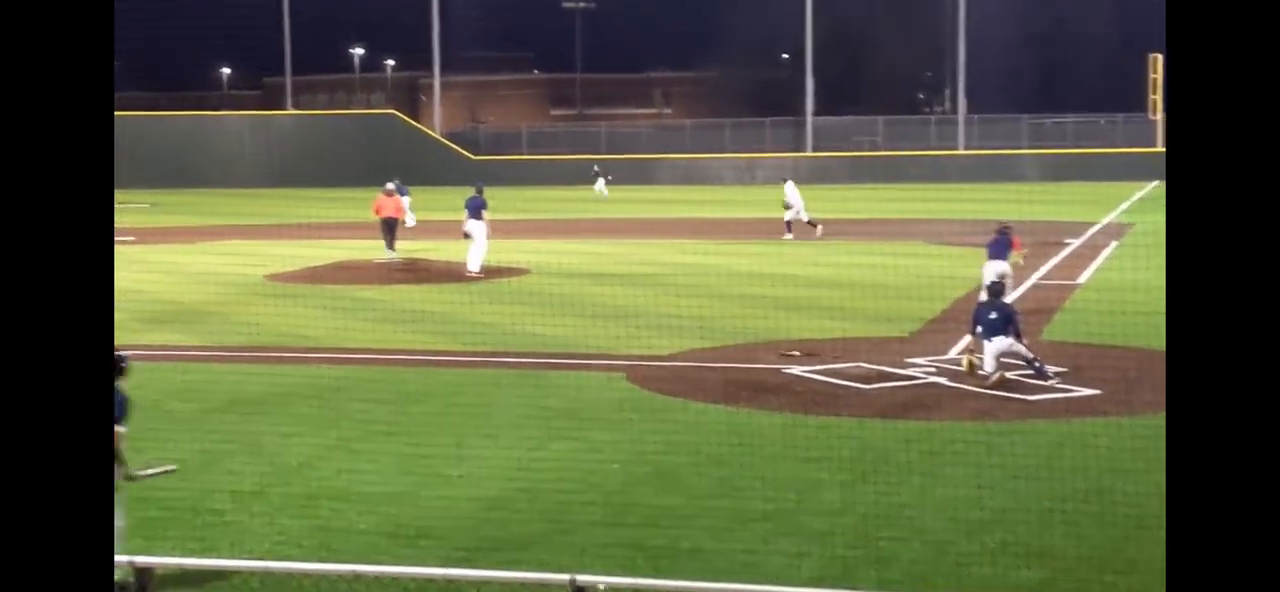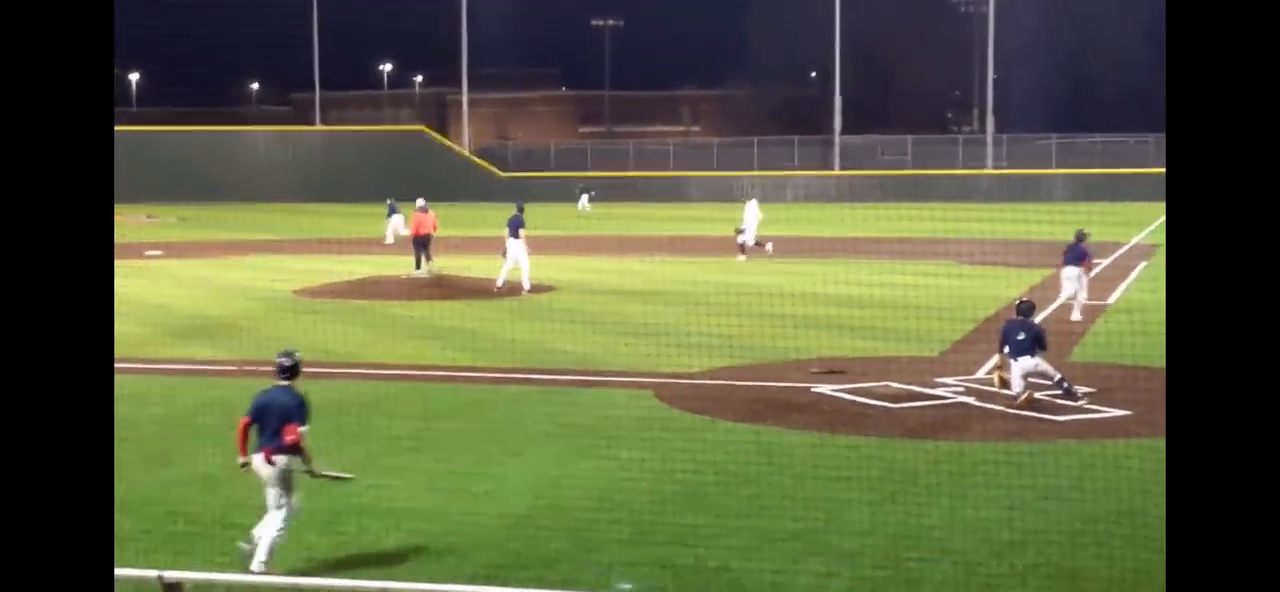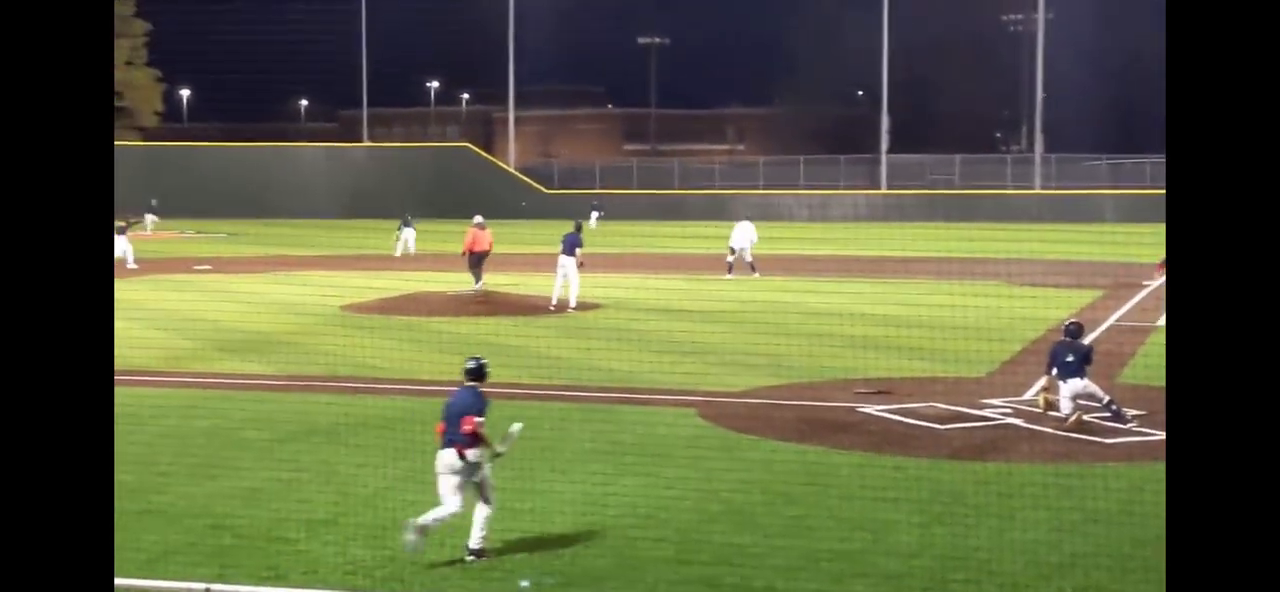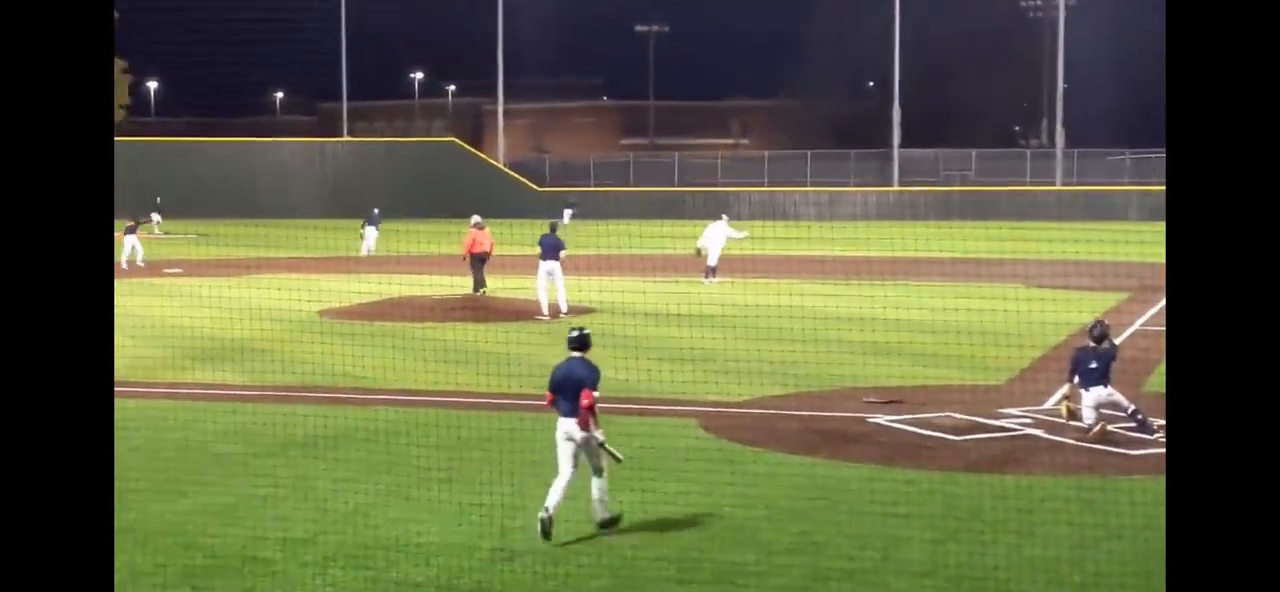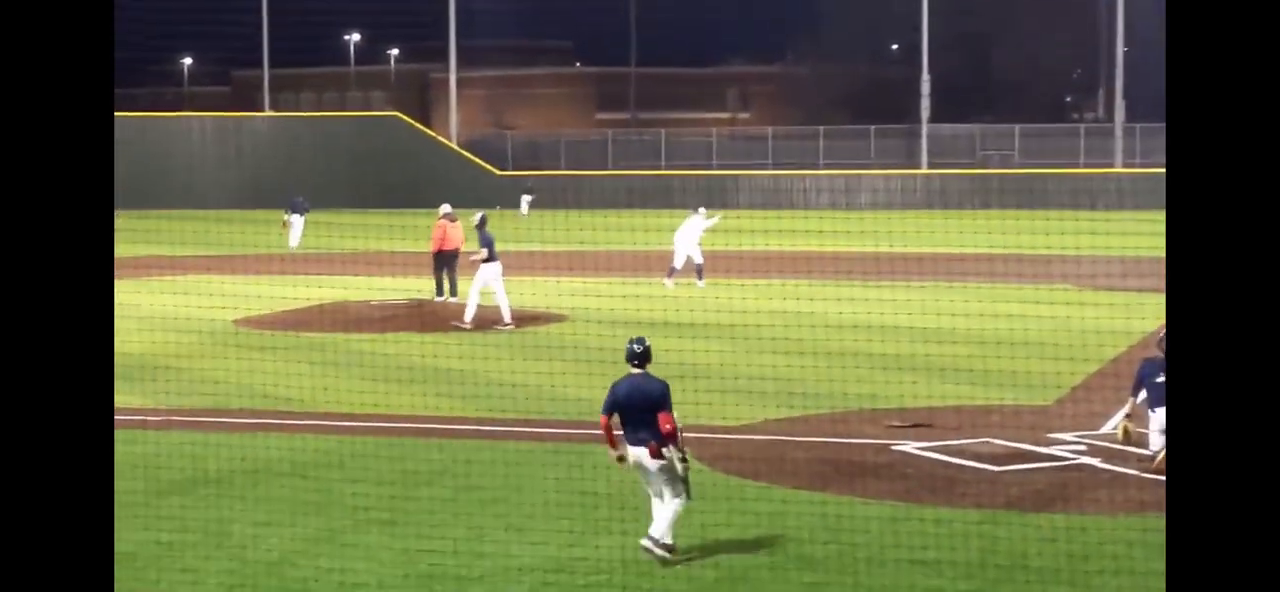
dt=0.5s
person 1, frame 1
right shoulder: (118, 398)
right elbow: (113, 438)
right wrist: (124, 468)
right hip: (112, 466)
left knee: (115, 521)
right knee: (115, 522)
person 1, frame 2
left shoulder: (262, 396)
right shoulder: (297, 400)
left elbow: (243, 426)
right elbow: (293, 439)
left wrist: (243, 455)
right wrist: (307, 463)
left hip: (260, 458)
right hip: (281, 460)
left knee: (278, 511)
right knee: (280, 516)
left ankle: (256, 540)
right ankle: (258, 567)
person 1, frame 3
left shoulder: (453, 397)
right shoulder: (478, 397)
left elbow: (440, 429)
right elbow: (472, 428)
right wrist: (492, 447)
left hip: (445, 454)
right hip: (470, 454)
left knee: (452, 505)
right knee: (486, 500)
left ankle: (421, 524)
right ankle: (475, 547)
person 1, frame 4
left shoulder: (559, 369)
right shoulder: (591, 370)
left elbow: (550, 400)
right elbow: (587, 402)
right wrist: (595, 428)
left hip: (563, 425)
right hip: (583, 427)
left knee: (564, 474)
right knee: (598, 472)
left ankle: (548, 511)
right ankle: (603, 517)
person 1, frame 5
left shoulder: (617, 388)
right shoulder: (659, 386)
left elbow: (604, 422)
right elbow: (667, 425)
left wrist: (615, 449)
right wrist: (680, 452)
left hip: (633, 451)
right hip: (657, 451)
left knee: (658, 497)
right knee: (676, 497)
left ankle: (664, 542)
right ankle: (656, 537)
